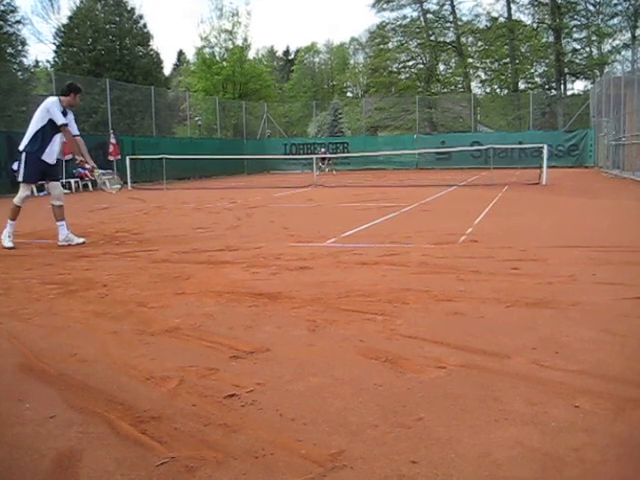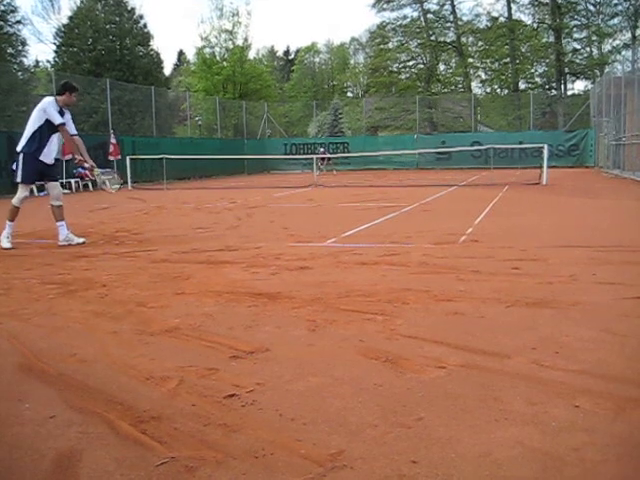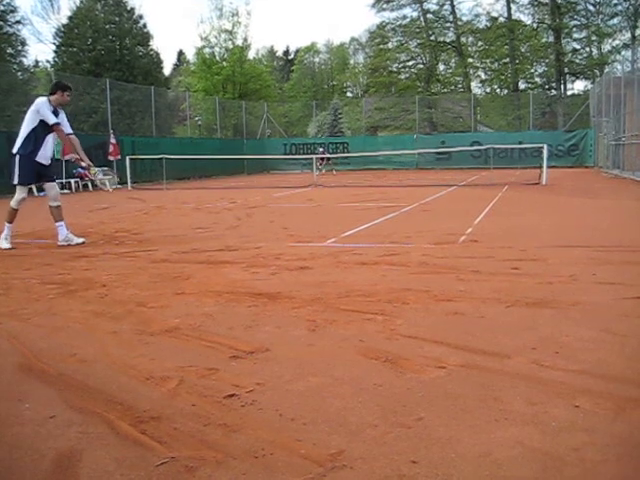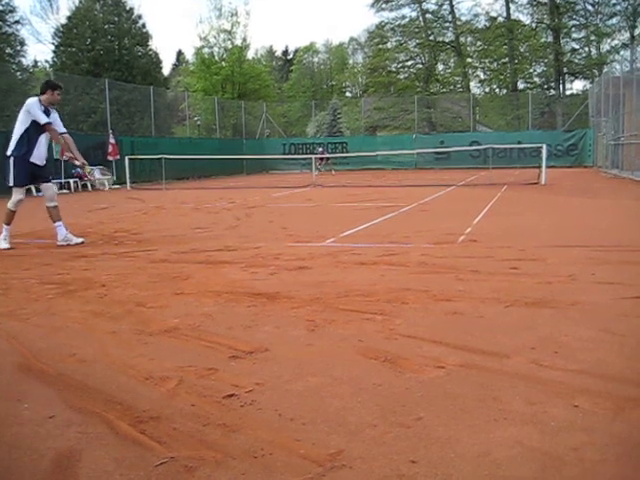
dt=0.1s
person 1, frame 1
left shoulder: (68, 114)
right shoulder: (51, 102)
left elbow: (77, 138)
right elbow: (66, 132)
left wrist: (89, 160)
right wrist: (77, 155)
left hip: (50, 158)
right hip: (32, 153)
left knee: (58, 194)
right knee: (24, 193)
left ankle: (64, 235)
person 1, frame 2
left shoulder: (66, 113)
right shoulder: (48, 102)
left elbow: (75, 137)
right elbow: (64, 132)
left wrist: (88, 160)
right wrist: (77, 154)
left hip: (48, 158)
right hip: (30, 154)
left knee: (57, 194)
right knee: (22, 194)
left ankle: (64, 235)
person 1, frame 3
left shoulder: (60, 113)
right shoulder: (41, 102)
left elbow: (71, 136)
right elbow: (58, 130)
left wrist: (85, 158)
right wrist: (73, 153)
left hip: (44, 159)
right hip: (26, 155)
left knee: (54, 194)
right knee: (21, 196)
left ankle: (64, 235)
person 1, frame 4
left shoulder: (53, 113)
right shoulder: (32, 103)
left elbow: (65, 135)
right elbow: (50, 130)
left wrist: (79, 157)
right wrist: (67, 151)
left hip: (39, 159)
right hip: (20, 157)
left knee: (51, 194)
right knee: (18, 197)
left ankle: (62, 235)
